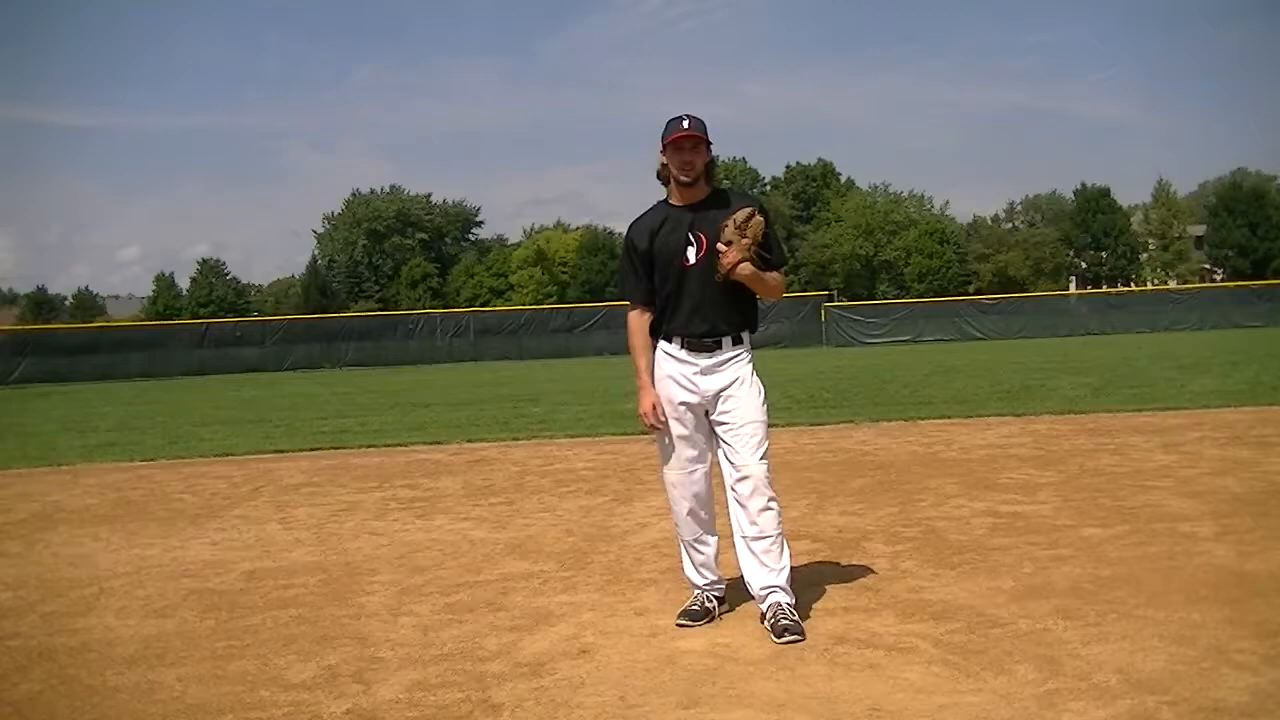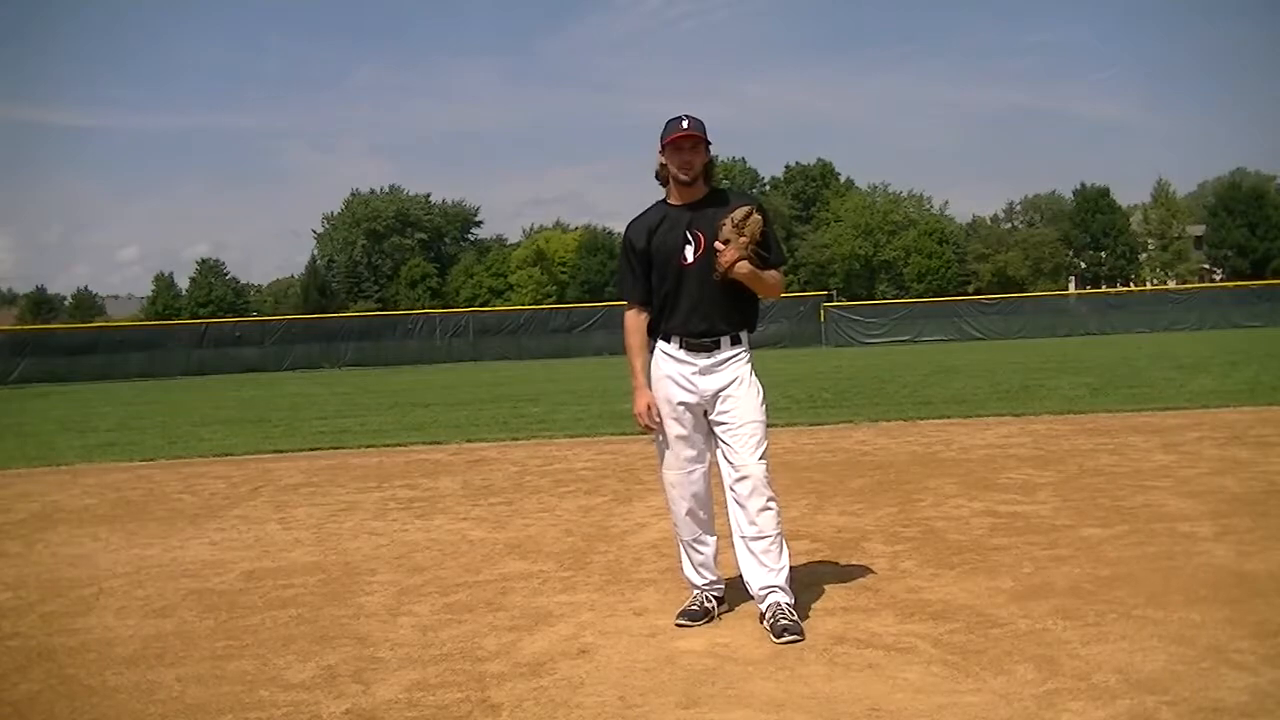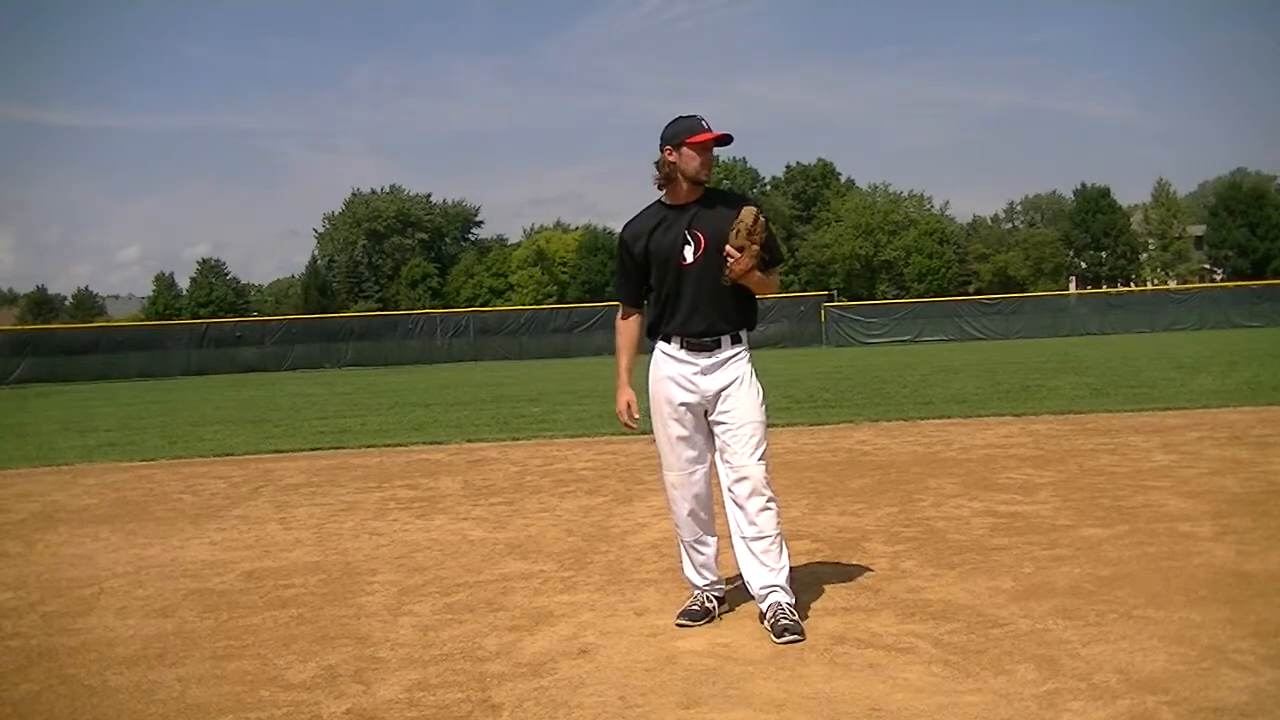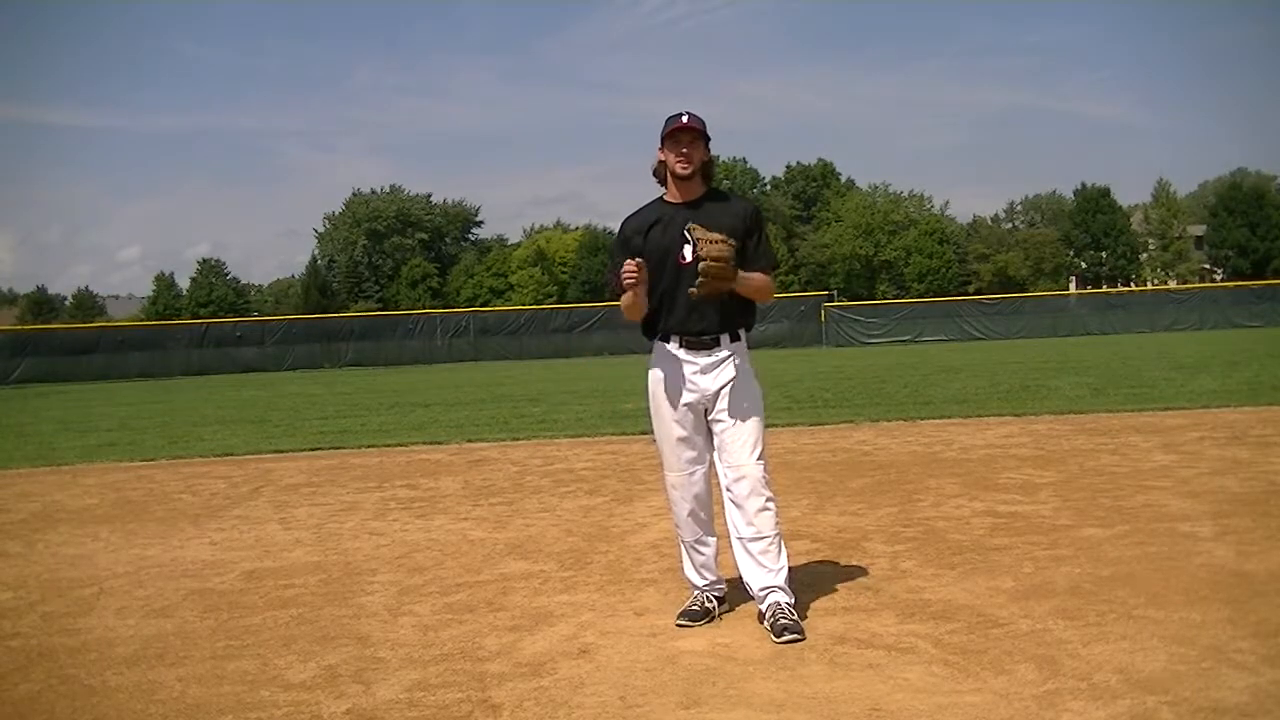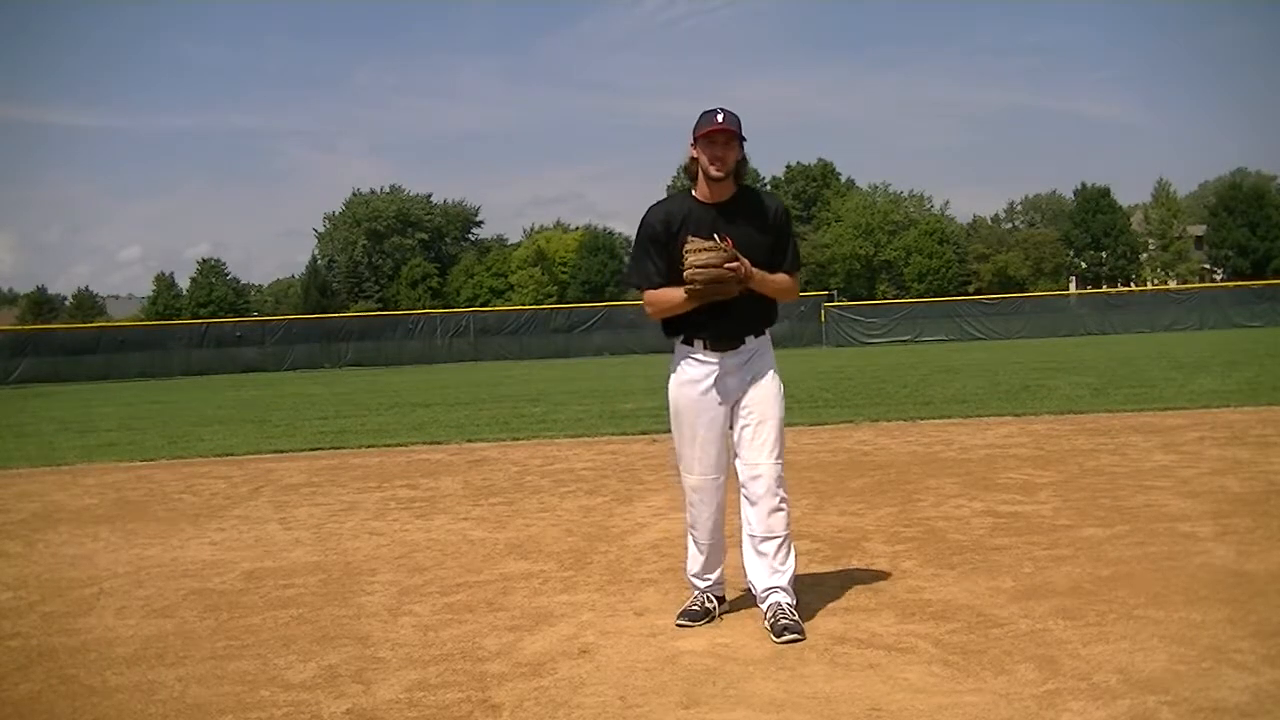
dt=0.5s
person 1, frame 1
left shoulder: (744, 210)
right shoulder: (645, 228)
left elbow: (777, 286)
right elbow: (639, 312)
left wrist: (747, 272)
right wrist: (644, 385)
left hip: (734, 362)
right hip: (674, 365)
left knee: (752, 478)
right knee: (684, 483)
left ankle: (775, 596)
right ankle: (706, 588)
person 1, frame 2
left shoulder: (742, 208)
right shoulder: (643, 228)
left elbow: (776, 285)
right elbow: (636, 311)
left wrist: (744, 269)
right wrist: (640, 385)
left hip: (731, 361)
right hip: (672, 365)
left knee: (750, 477)
right knee: (683, 483)
left ankle: (774, 596)
right ankle: (705, 588)
person 1, frame 3
left shoulder: (739, 209)
right shoulder: (639, 230)
left elbow: (773, 283)
right elbow: (630, 312)
left wrist: (748, 275)
right wrist: (624, 382)
left hip: (732, 361)
right hip: (672, 365)
left knee: (749, 478)
right knee: (685, 484)
left ankle: (775, 595)
right ankle: (706, 588)
person 1, frame 4
left shoulder: (740, 211)
right shoulder: (640, 225)
left elbow: (767, 289)
right elbow: (633, 312)
left wrist: (729, 277)
right wrist: (633, 290)
left hip: (731, 358)
right hip: (671, 362)
left knee: (747, 477)
right knee: (685, 484)
left ankle: (774, 596)
right ankle: (707, 589)
person 1, frame 5
left shoulder: (768, 211)
right shoulder: (662, 217)
left elbow: (790, 287)
right elbow: (652, 303)
left wrist: (751, 276)
left hip: (755, 358)
right hip: (695, 364)
left knee: (764, 479)
right knee: (701, 484)
left ankle: (776, 595)
right ankle: (707, 589)
